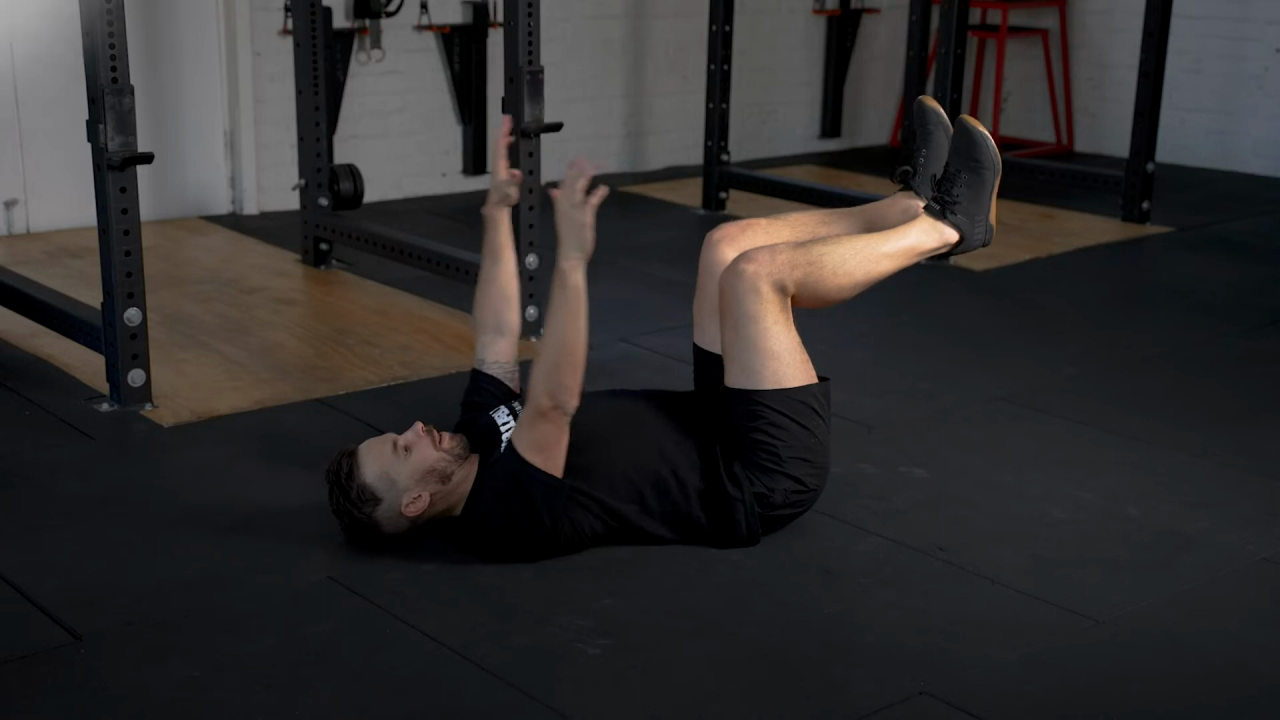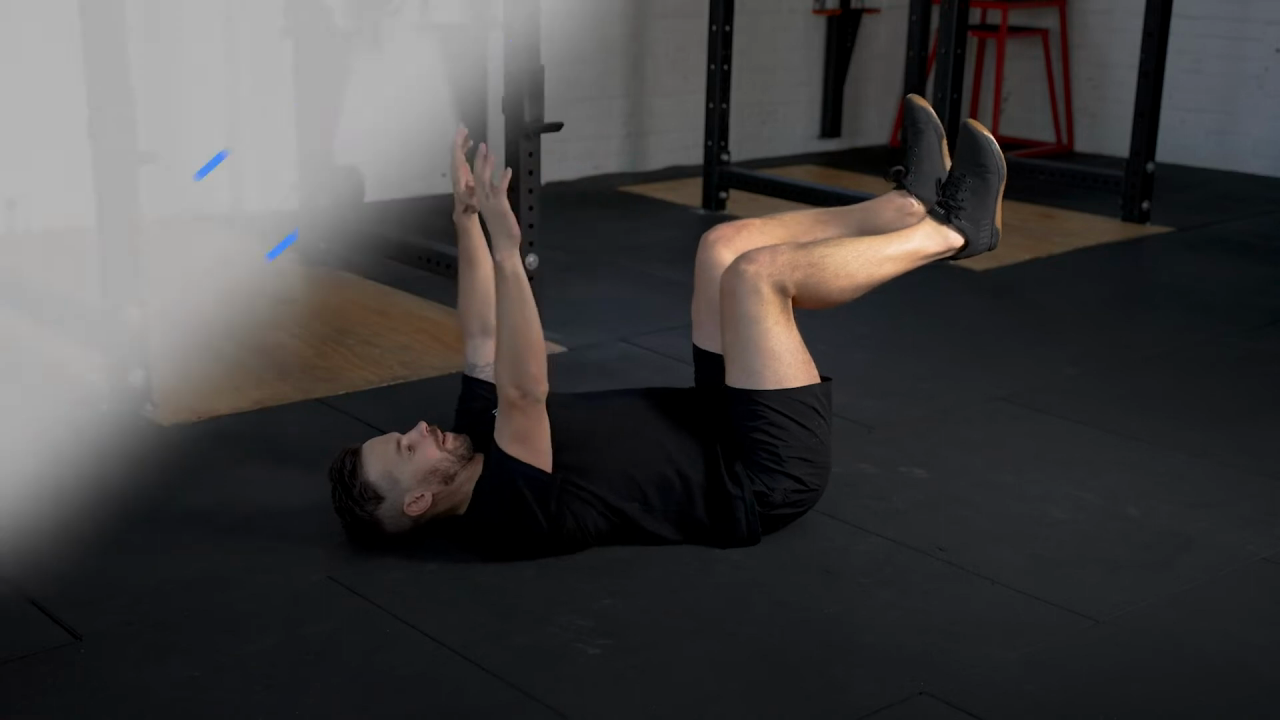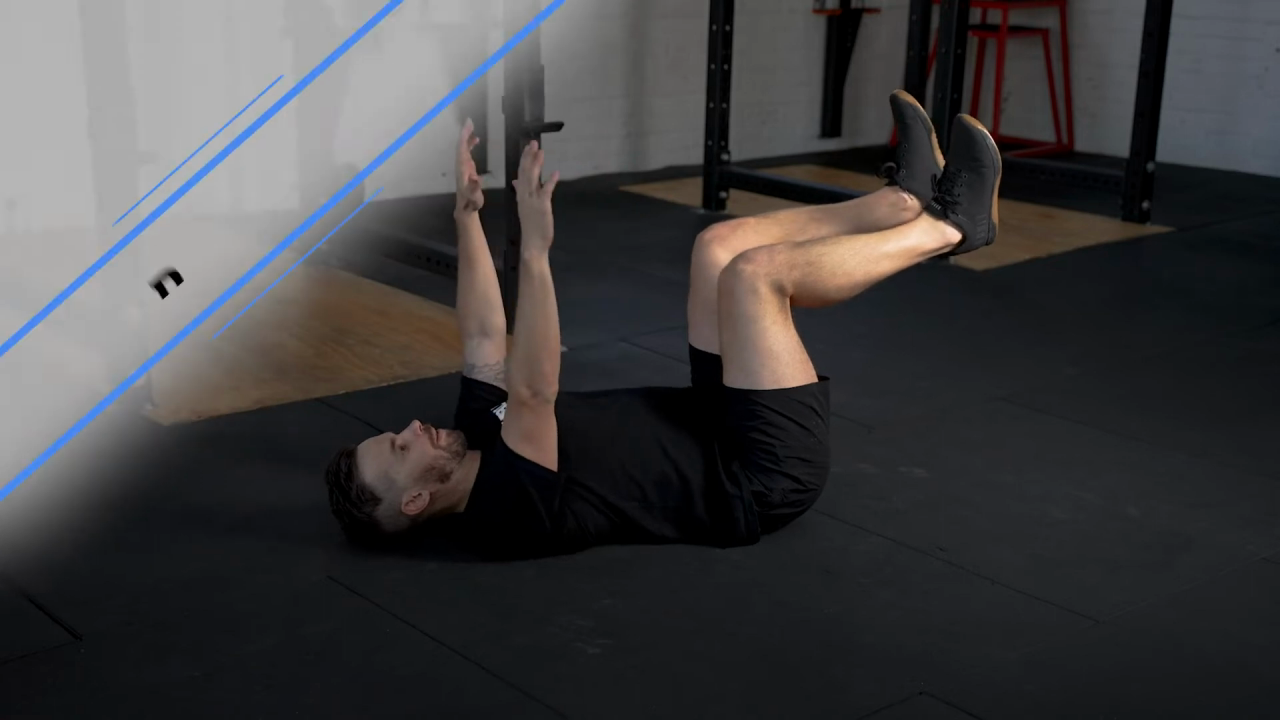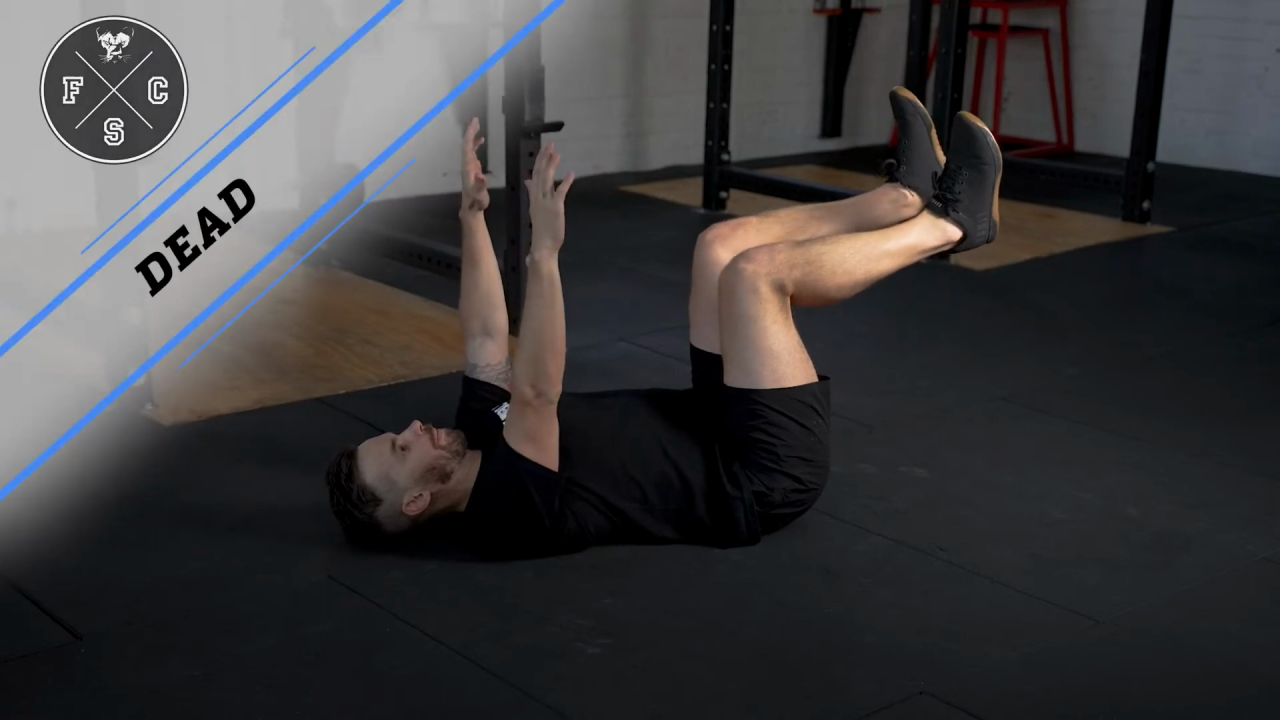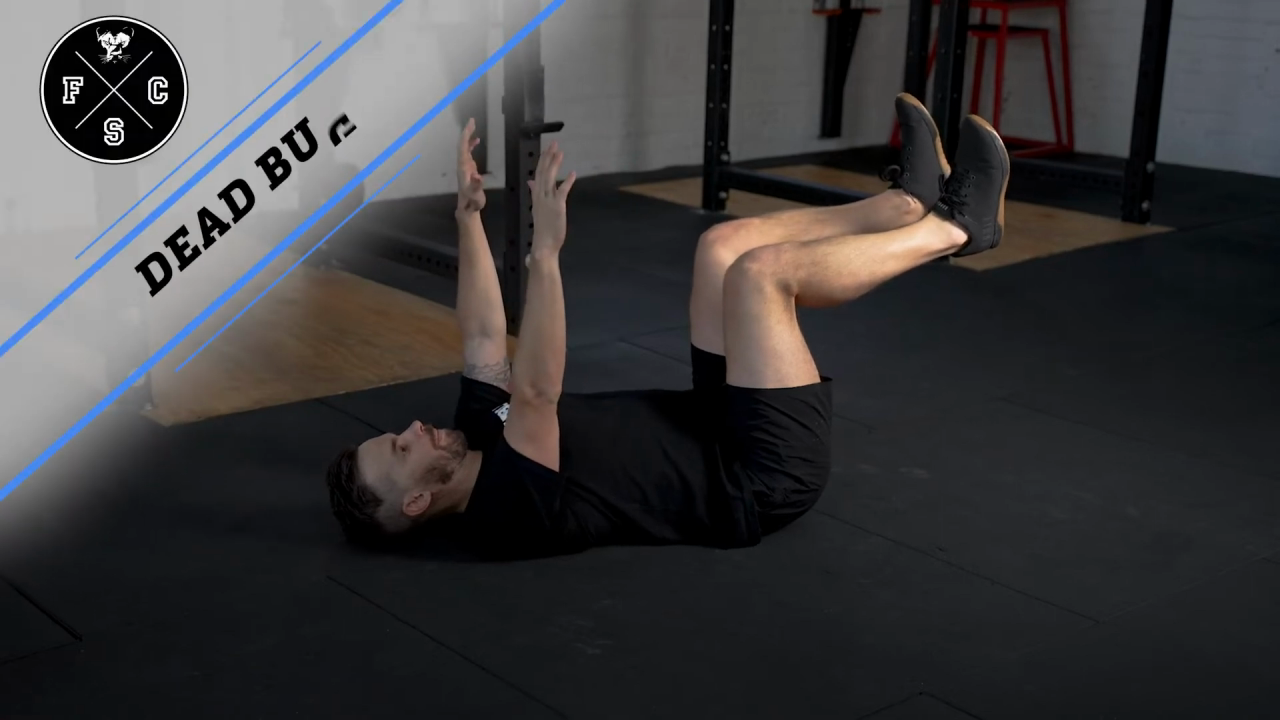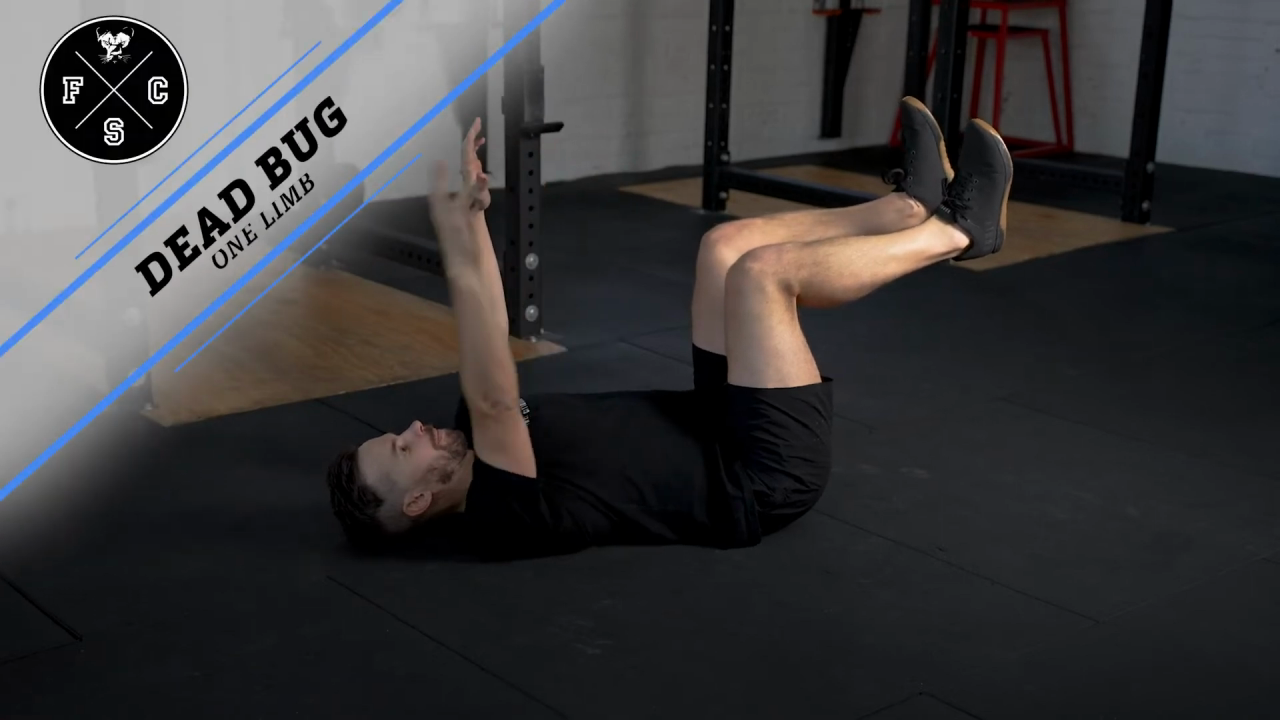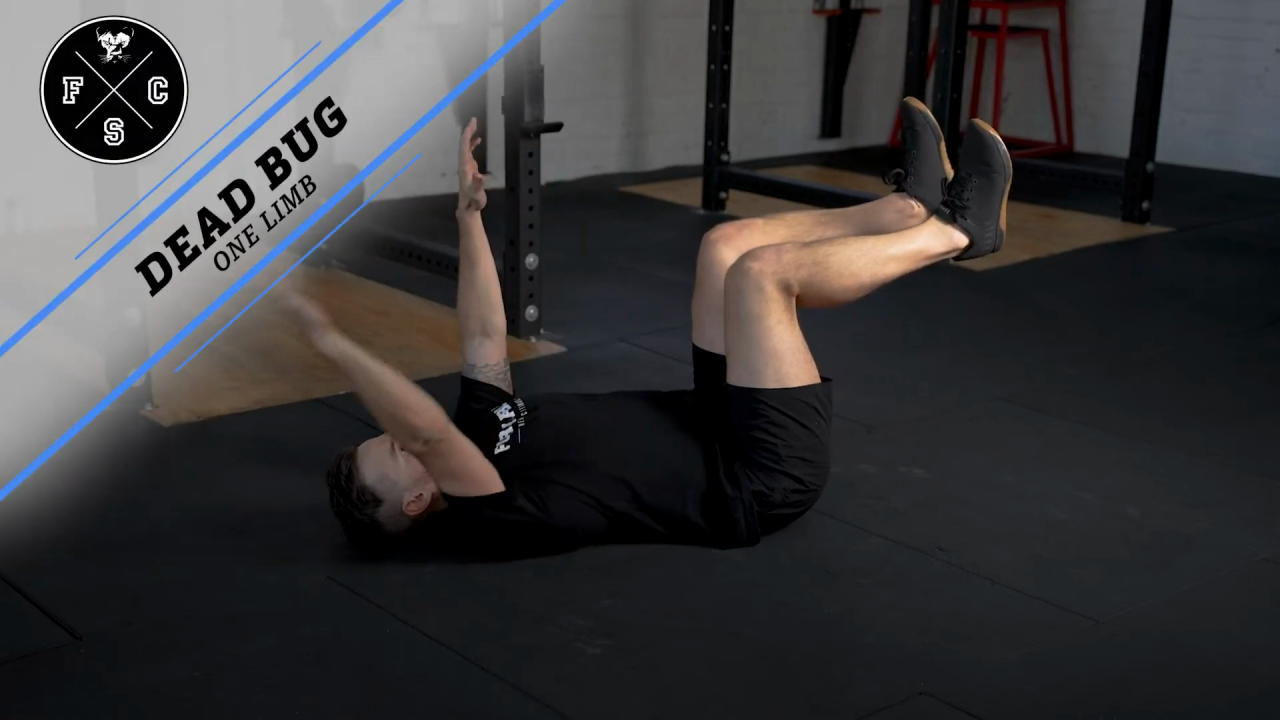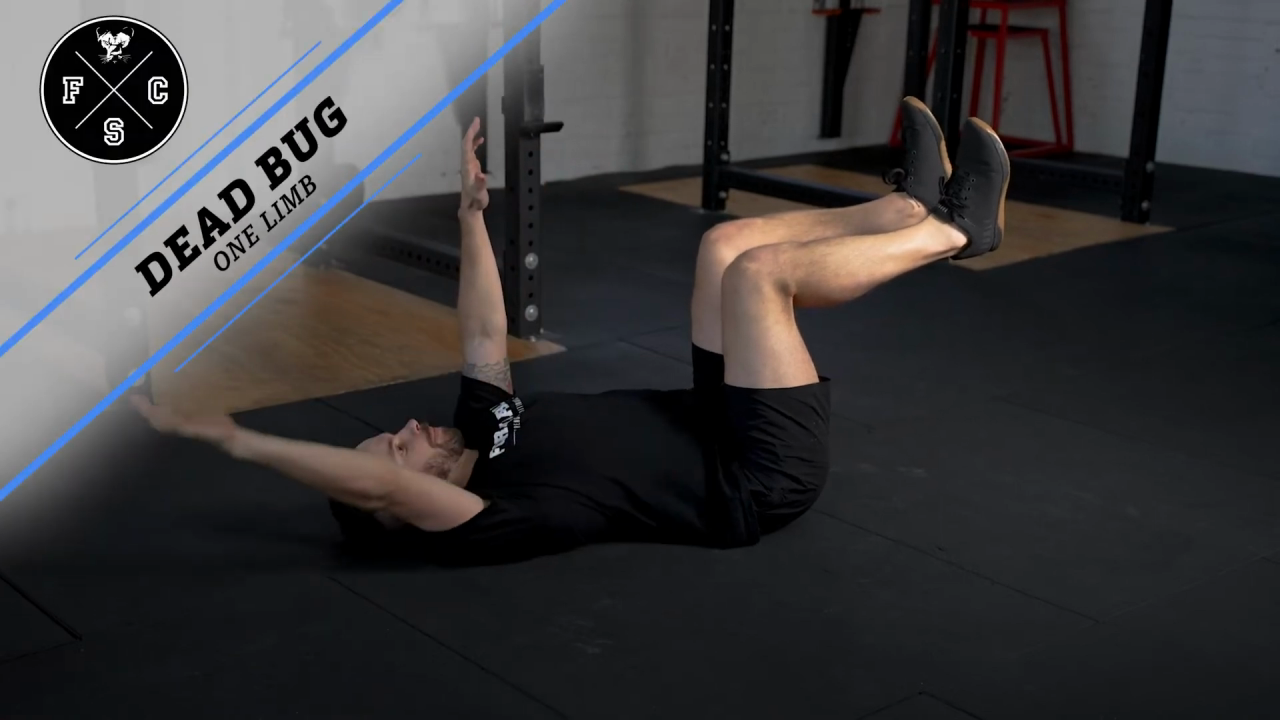
dt=0.3s
person 1, frame 1
left shoulder: (481, 434)
right shoulder: (505, 516)
left elbow: (497, 336)
right elbow: (554, 405)
left wrist: (498, 214)
right wrist: (572, 261)
left hip: (717, 429)
right hip: (761, 476)
left knee: (730, 244)
right knee: (756, 271)
left ankle: (916, 203)
right ankle: (945, 226)
person 1, frame 2
left shoulder: (479, 439)
right shoulder: (504, 516)
left elbow: (483, 339)
right elbow: (523, 392)
left wrist: (465, 221)
right wrist: (505, 249)
left hip: (720, 431)
right hip: (764, 476)
left knee: (727, 245)
right knee: (758, 272)
left ankle: (915, 207)
right ankle: (953, 232)
person 1, frame 3
left shoulder: (478, 439)
right shoulder: (505, 515)
left elbow: (484, 339)
right elbow: (532, 393)
left wrist: (467, 217)
right wrist: (534, 251)
left hip: (718, 431)
right hip: (763, 474)
left knee: (721, 246)
right knee: (756, 272)
left ankle: (908, 198)
right ankle: (948, 225)
person 1, frame 4
left shoulder: (480, 437)
right shoulder: (505, 514)
left elbow: (485, 338)
right elbow: (535, 394)
left wrist: (471, 215)
right wrist: (544, 252)
left hip: (718, 430)
right hip: (762, 475)
left knee: (723, 245)
right knee: (758, 271)
left ankle: (908, 196)
right ankle: (950, 224)
person 1, frame 5
left shoulder: (478, 438)
right shoulder: (505, 513)
left elbow: (483, 339)
right elbow: (534, 395)
left wrist: (467, 215)
right wrist: (544, 252)
left hip: (716, 428)
right hip: (762, 476)
left knee: (726, 245)
right knee: (763, 271)
left ankle: (913, 201)
right ankle: (955, 226)
person 1, frame 6
left shoulder: (475, 439)
right shoulder: (499, 518)
left elbow: (485, 343)
right elbow: (493, 396)
left wrist: (473, 216)
right wrist: (458, 270)
left hip: (720, 430)
right hip: (762, 476)
left knee: (728, 244)
right knee: (763, 269)
left ankle: (915, 206)
right ankle: (958, 230)
person 1, frame 7
left shoulder: (485, 426)
right shoulder: (495, 520)
left elbow: (483, 338)
right elbow: (432, 434)
left wrist: (468, 214)
right wrist: (331, 339)
left hip: (712, 427)
right hip: (758, 478)
left knee: (728, 243)
right knee: (763, 270)
left ankle: (916, 204)
right ankle: (957, 230)
person 1, frame 8
left shoulder: (484, 429)
right shoulder: (497, 513)
left elbow: (486, 337)
right elbow: (381, 490)
left wrist: (471, 214)
right wrist: (242, 439)
left hip: (714, 426)
right hip: (759, 479)
left knee: (728, 243)
right knee: (757, 271)
left ankle: (912, 208)
right ankle: (954, 230)
